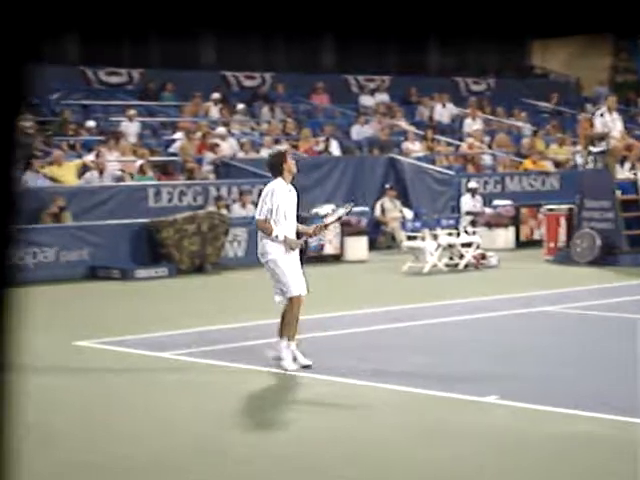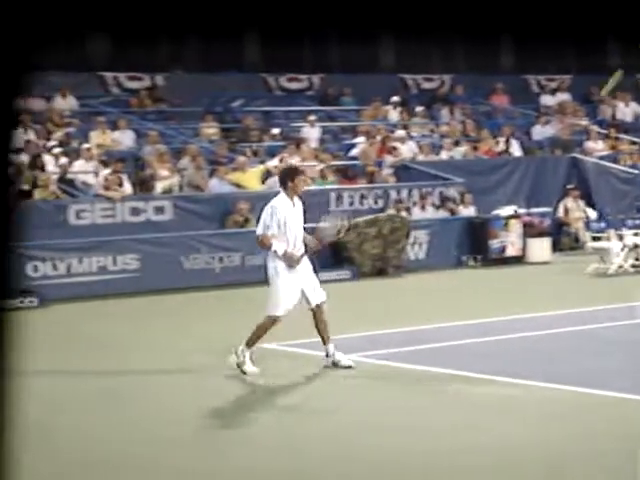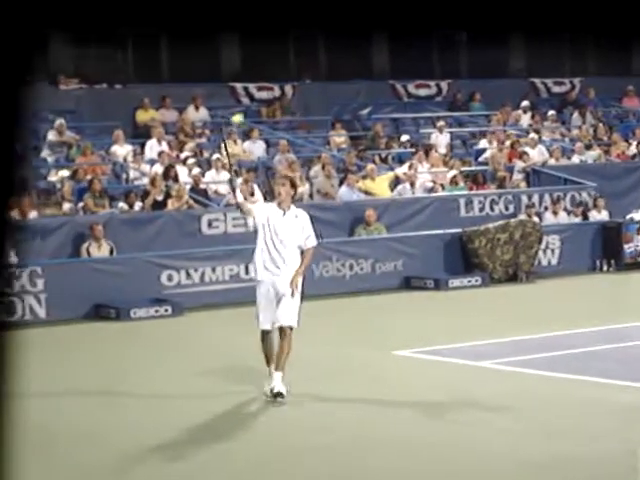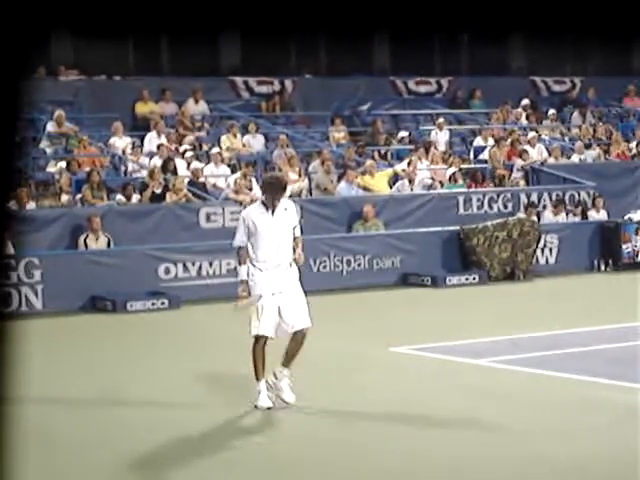
dt=1s
person 1, frame 1
left shoulder: (291, 191)
right shoulder: (272, 190)
right elbow: (260, 223)
left wrist: (307, 230)
right wrist: (285, 238)
left hip: (289, 253)
right hip: (274, 253)
left knee: (295, 300)
right knee: (295, 298)
left ankle: (287, 349)
right ankle: (285, 348)
person 1, frame 2
left shoulder: (297, 203)
right shoulder: (275, 207)
right elbow: (262, 238)
left wrist: (310, 240)
right wrist: (285, 253)
left hip: (302, 264)
right hip: (282, 268)
left knee: (318, 306)
right knee: (274, 316)
left ankle: (331, 353)
right ankle: (243, 352)
person 1, frame 3
left shoulder: (302, 217)
right shoulder: (265, 210)
left elbow: (309, 248)
right elbow: (247, 210)
left wrist: (299, 274)
right wrist: (240, 197)
left hip: (290, 281)
right hip: (266, 279)
left knee: (286, 329)
right knee: (266, 330)
left ankle: (277, 380)
right ankle: (272, 374)
person 1, frame 4
left shoulder: (290, 208)
right shoulder: (249, 215)
right elbow: (242, 249)
left wrist: (298, 250)
right wrist: (243, 280)
left hip: (289, 280)
right hip: (262, 283)
left knee: (301, 329)
right knee: (261, 335)
left ankle: (281, 375)
right ankle: (262, 389)
